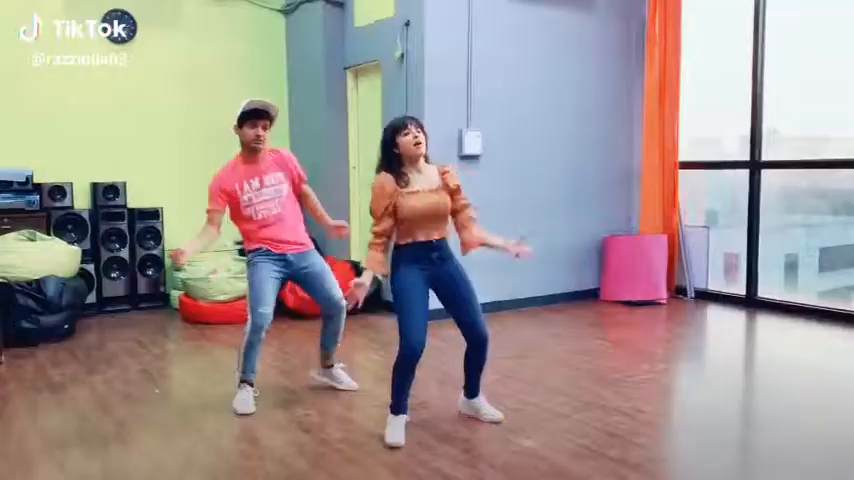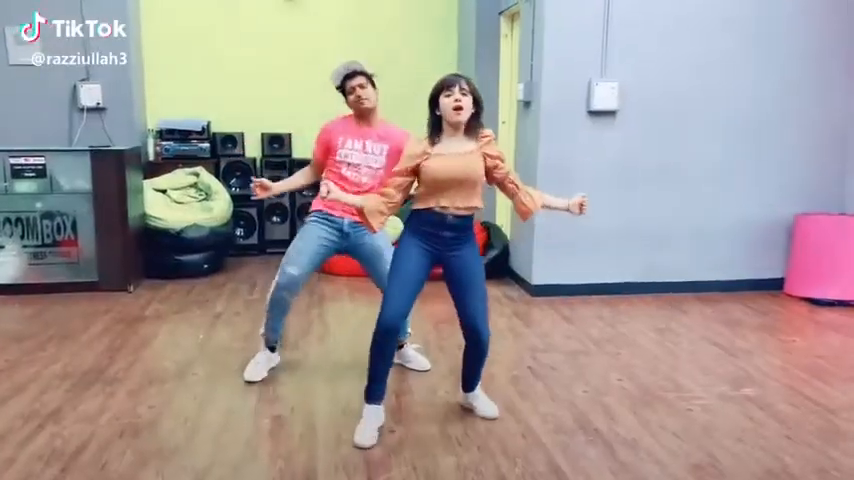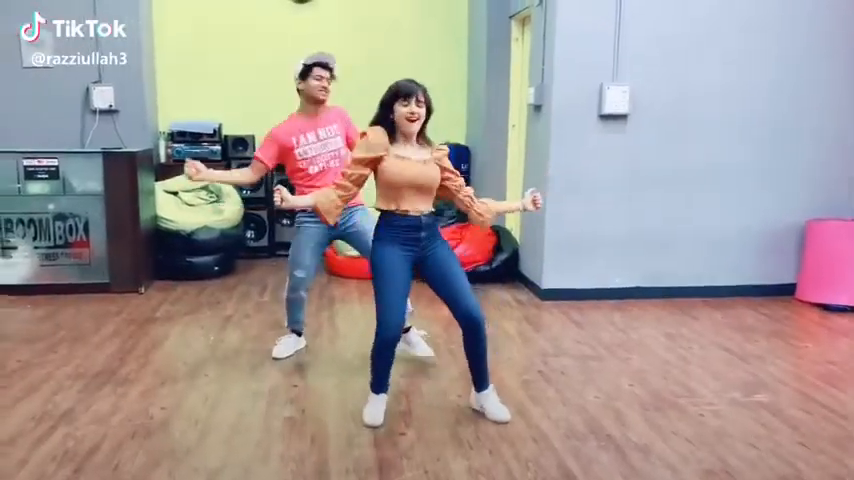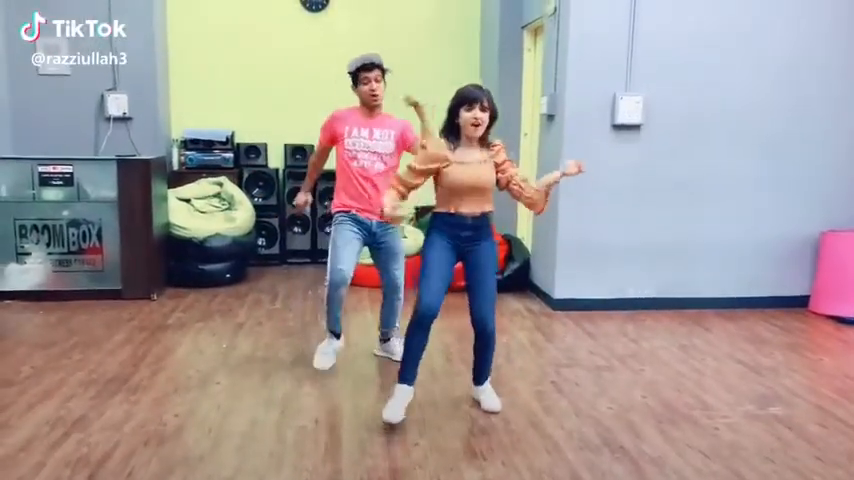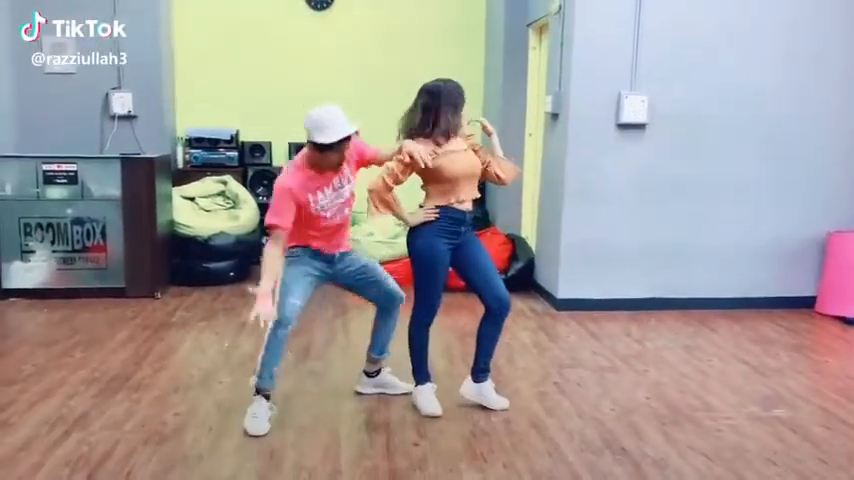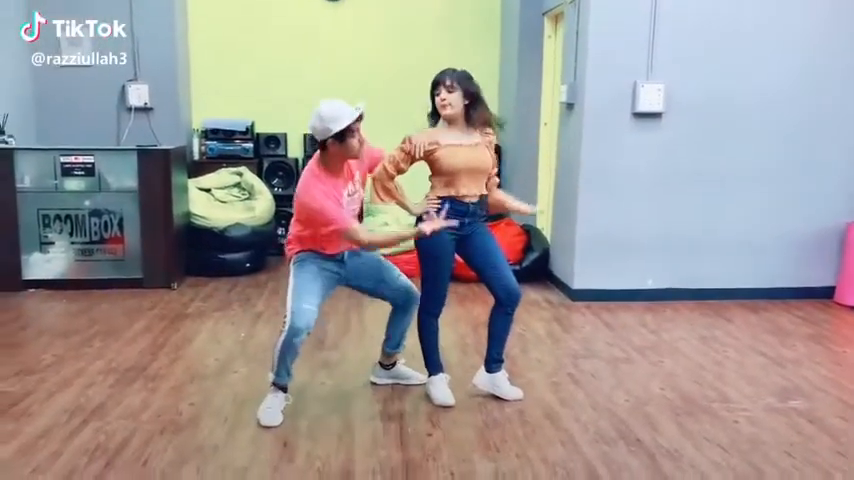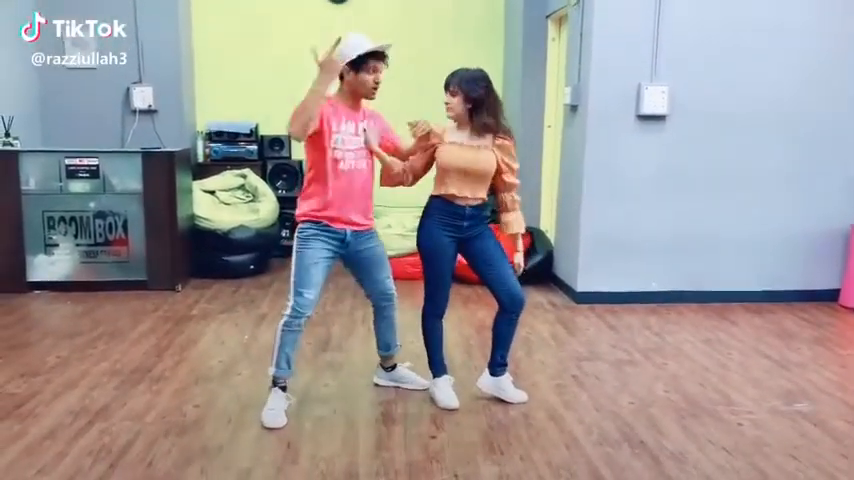
dt=0.7s
person 1, frame 1
left shoulder: (446, 176)
right shoulder: (388, 183)
left elbow: (466, 223)
right elbow: (381, 236)
left wrist: (505, 244)
right wrist: (369, 275)
left hip: (444, 259)
right hip: (409, 263)
left knee: (477, 334)
right knee: (413, 343)
left ankle: (471, 399)
right ankle: (397, 416)
person 1, frame 2
left shoulder: (484, 144)
right shoulder: (420, 148)
left elbow: (514, 188)
right elbow: (391, 195)
left wrist: (564, 204)
right wrist: (342, 195)
left hip: (462, 240)
right hip: (419, 235)
left knee: (477, 331)
right knee: (389, 322)
left ankle: (471, 392)
right ankle: (373, 408)
person 1, frame 3
left shoulder: (435, 154)
right shoulder: (376, 143)
left elbow: (463, 198)
right elbow: (344, 188)
left wrist: (517, 205)
right wrist: (297, 201)
left hip: (431, 238)
right hip: (392, 239)
left knee: (472, 316)
right knee: (390, 327)
left ankle: (484, 394)
right ankle: (378, 395)
person 1, frame 4
left shoulder: (494, 153)
right shoulder: (438, 149)
left elbow: (521, 191)
right elbow: (403, 185)
left wrist: (559, 175)
right wrist: (388, 205)
left hip: (480, 236)
right hip: (443, 233)
left knee: (484, 320)
right knee: (426, 308)
left ankle: (481, 385)
right ankle: (404, 387)
person 1, frame 5
left shoulder: (466, 143)
right shoulder: (422, 147)
left elbow: (502, 174)
right elbow: (381, 186)
left wrist: (493, 135)
right wrist: (407, 218)
left hip: (465, 230)
right hip: (434, 231)
left knee: (499, 302)
right knee: (426, 312)
left ankle: (478, 382)
right ankle: (423, 386)
person 1, frame 6
left shoulder: (484, 137)
right shoulder: (427, 139)
left elbow: (489, 189)
right elbow: (382, 173)
left wrist: (519, 206)
right wrist: (411, 207)
left hip: (474, 221)
left knee: (509, 292)
right knee: (433, 302)
left ankle: (492, 372)
right ankle: (436, 377)
person 1, frame 7
left shoulder: (499, 141)
right shoulder: (437, 136)
left elbow: (509, 194)
right elbow: (408, 173)
left wrist: (518, 244)
right wrist: (376, 150)
left hip: (478, 224)
right hip: (439, 221)
left knee: (512, 298)
right knee: (436, 304)
left ankle: (495, 375)
right ankle: (440, 378)
person 2, frame 1
left shoulder: (283, 159)
right shoulder: (225, 178)
left elbow: (306, 195)
right elbow: (213, 226)
left wrist: (328, 222)
right wrist: (191, 249)
left hip: (302, 250)
right hip: (264, 256)
left knee: (336, 306)
right knee: (260, 319)
left ankle: (327, 367)
right ankle: (245, 385)
person 2, frame 2
left shoulder: (398, 138)
right shoulder: (333, 130)
right elbow: (313, 172)
right wrist: (276, 187)
left hip: (366, 227)
right hip: (324, 220)
right knee: (287, 280)
left ankle: (400, 347)
right ankle: (269, 349)
person 2, frame 3
left shoulder: (340, 117)
right shoulder: (283, 132)
right elbow: (253, 174)
right wrist: (210, 176)
left hip: (353, 210)
right hip: (312, 217)
right knee: (298, 281)
left ankle: (405, 331)
right ankle: (295, 333)
person 2, frame 4
left shoulder: (399, 126)
right shoulder: (339, 120)
right elbow: (319, 156)
right wrist: (305, 190)
left hip: (387, 221)
right hip: (349, 217)
left knee: (395, 285)
right knee: (339, 276)
left ankle: (387, 340)
right ankle: (333, 337)
person 2, frame 5
left shoulder: (349, 150)
right shoulder: (291, 182)
left elbow: (386, 157)
right elbow: (275, 240)
left wrist: (407, 148)
right wrist: (265, 290)
left hip: (342, 252)
right hip: (305, 254)
left knee: (392, 297)
right knee: (284, 315)
left ankle: (372, 374)
right ankle: (262, 396)
person 2, frame 6
left shoulder: (356, 154)
right shoulder: (313, 191)
right elbow: (364, 240)
left wrist: (411, 200)
right wrist: (418, 231)
left hip: (350, 252)
right hip: (314, 257)
left knee: (408, 295)
right knee: (299, 324)
left ankle: (387, 366)
right ankle: (278, 390)
person 2, frame 7
left shoulder: (374, 120)
right shoulder: (322, 114)
left elbow: (405, 156)
right elbow: (297, 131)
left wrist: (422, 138)
right wrist: (323, 78)
left hip: (361, 231)
right hip: (319, 230)
left knee: (385, 299)
right knee: (299, 308)
left ankle: (389, 369)
right ankle: (279, 389)
